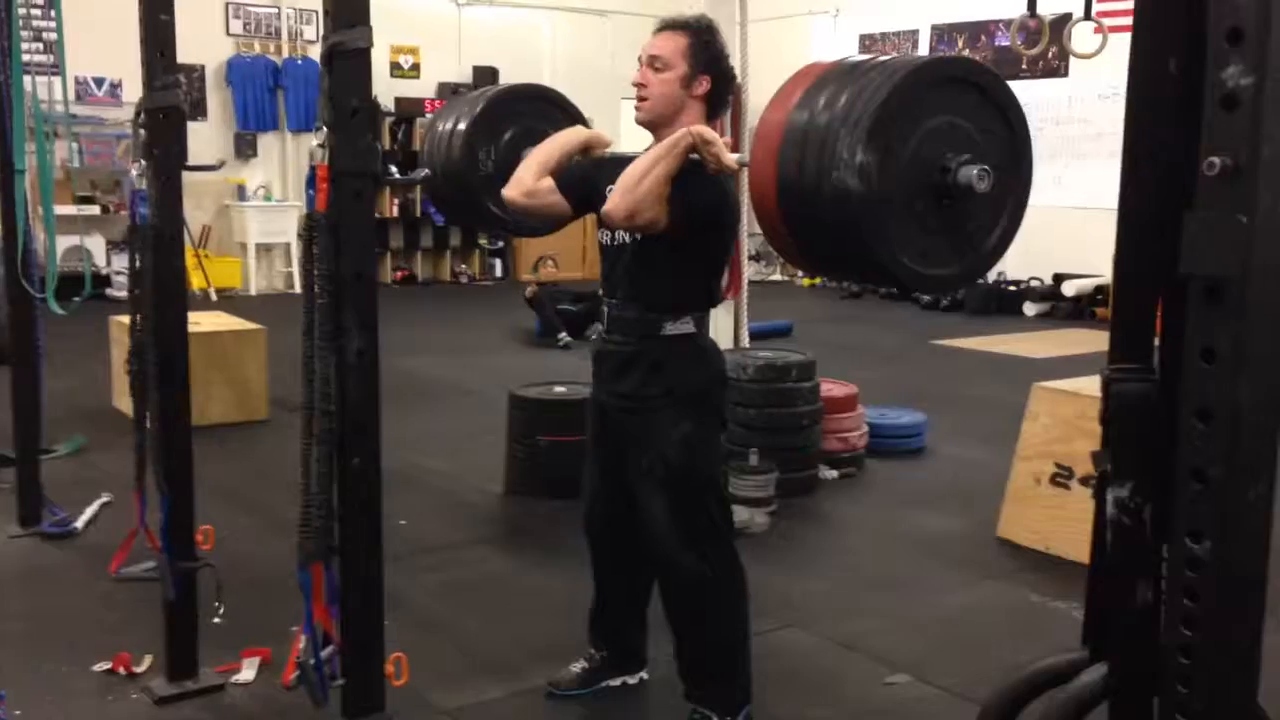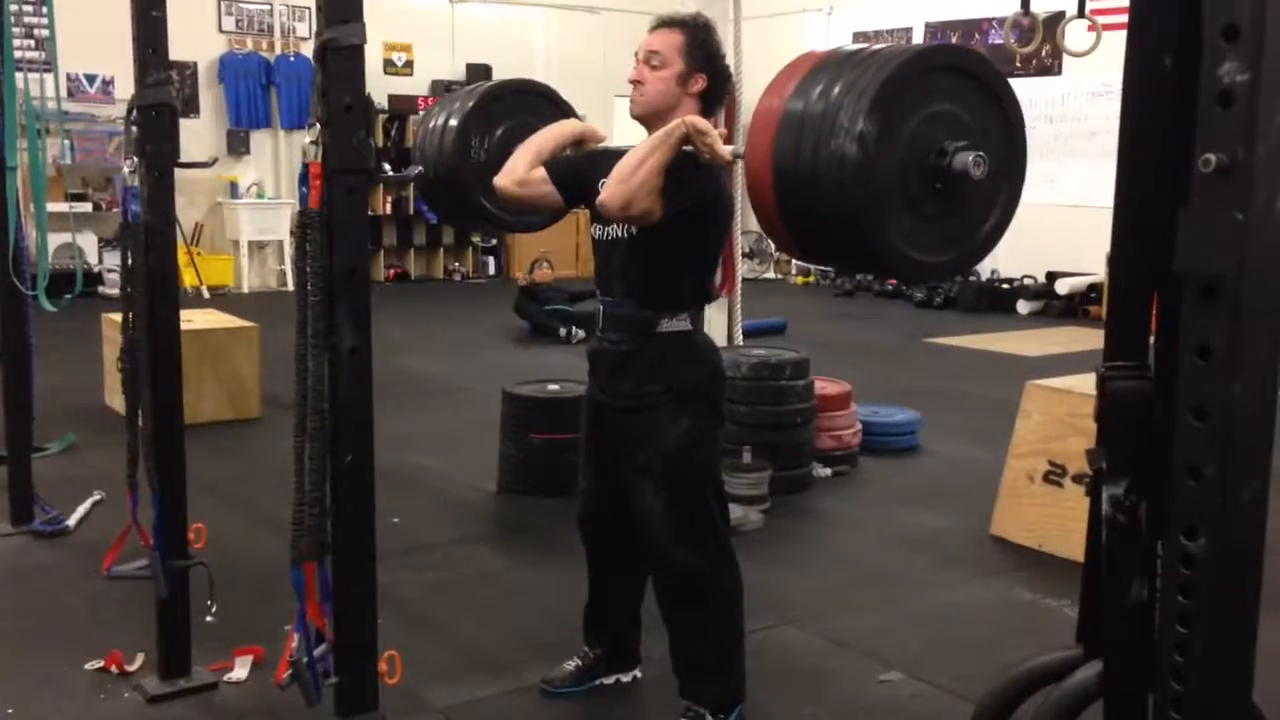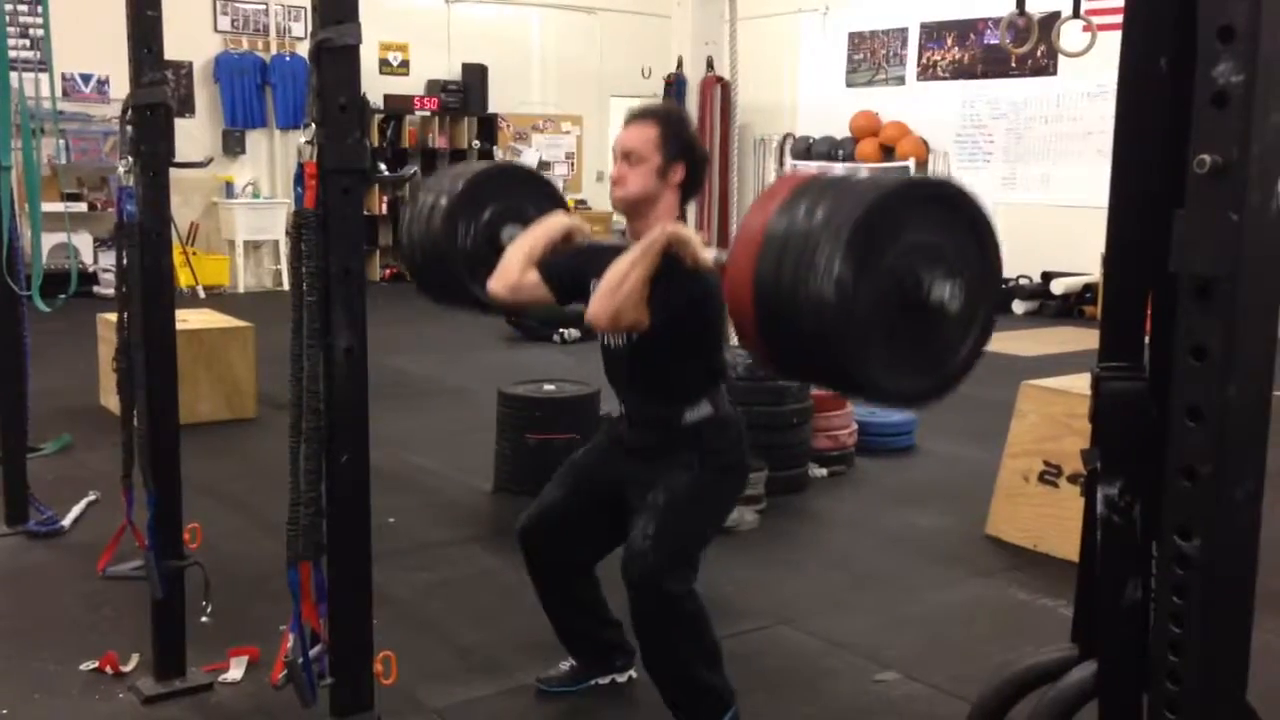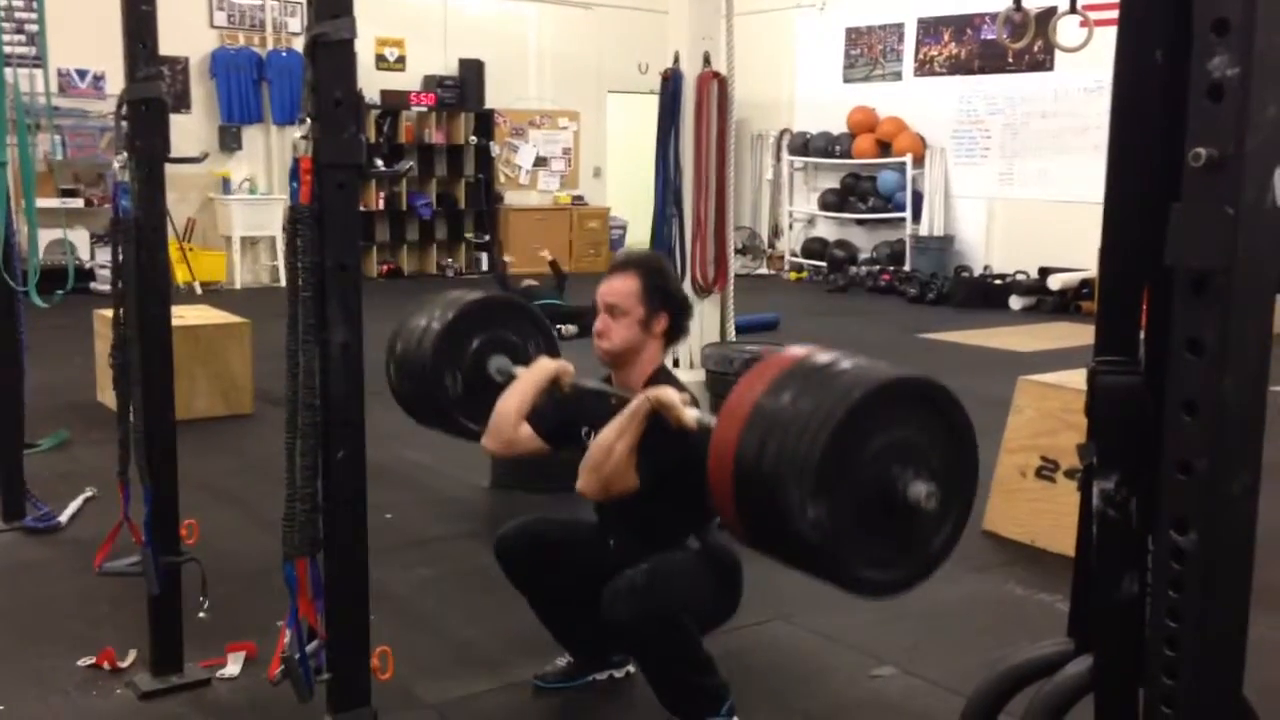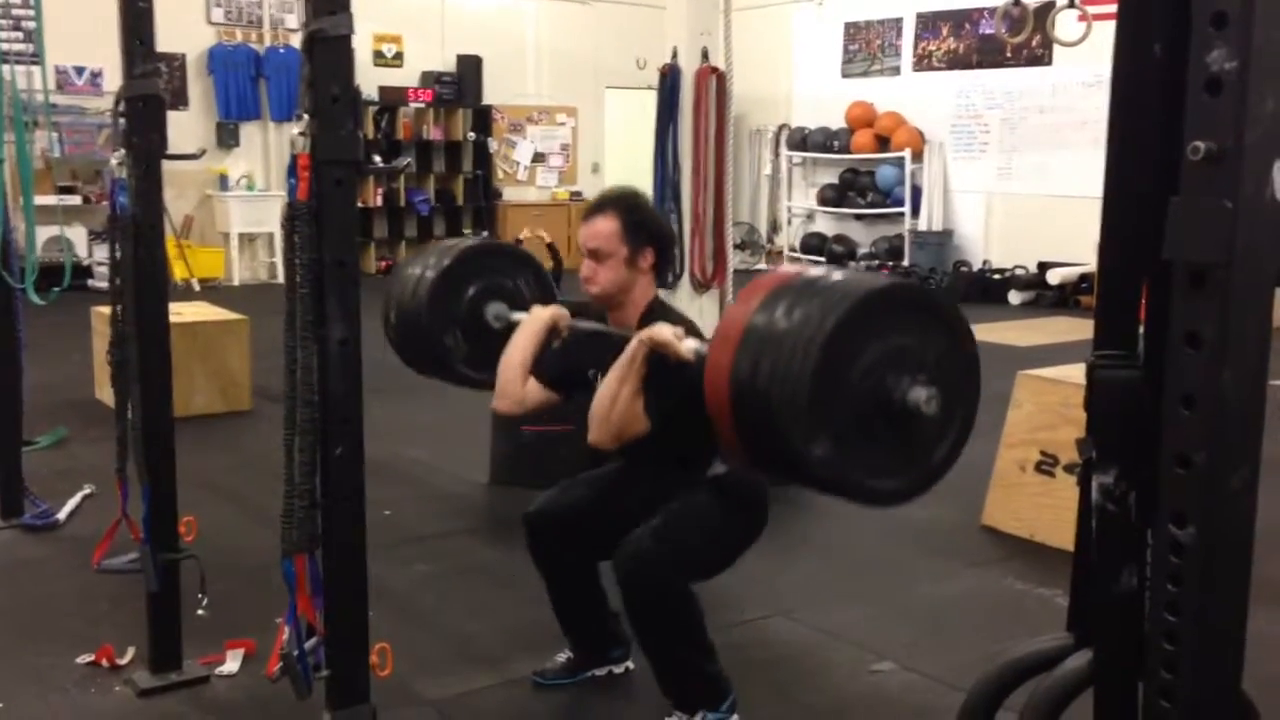
dt=0.5s
person 1, frame 1
left shoulder: (702, 180)
right shoulder: (620, 167)
left elbow: (623, 211)
right elbow: (521, 193)
left wrist: (682, 140)
right wrist: (574, 137)
left hip: (674, 377)
right hip: (617, 369)
left knee: (689, 547)
right knee: (611, 527)
right ankle: (617, 654)
person 1, frame 2
left shoulder: (696, 173)
right shoulder: (614, 160)
left elbow: (618, 200)
right elbow: (511, 182)
left wrist: (675, 134)
right wrist: (568, 130)
left hip: (673, 374)
right hip: (612, 366)
left knee: (685, 543)
right knee: (604, 524)
right ankle: (611, 653)
person 1, frame 3
left shoulder: (684, 269)
right shoulder: (601, 257)
left elbow: (604, 315)
right elbow: (505, 286)
left wrist: (659, 240)
right wrist: (554, 224)
left hip: (694, 449)
right hip: (631, 436)
left knee: (652, 568)
right knee: (545, 532)
right ankle: (601, 655)
person 1, frame 4
left shoulder: (671, 418)
right shoulder: (591, 401)
left elbow: (593, 485)
right elbow: (499, 441)
left wrist: (643, 407)
right wrist: (541, 370)
left hip: (694, 566)
left knee: (633, 601)
right knee: (520, 546)
right ankle: (601, 653)
person 1, frame 5
left shoulder: (673, 346)
right shoulder: (591, 341)
left elbow: (604, 435)
right elbow: (509, 399)
left wrist: (641, 346)
right wrist: (539, 319)
left hip: (719, 493)
left knee: (643, 559)
right knee: (550, 522)
right ankle: (601, 647)
